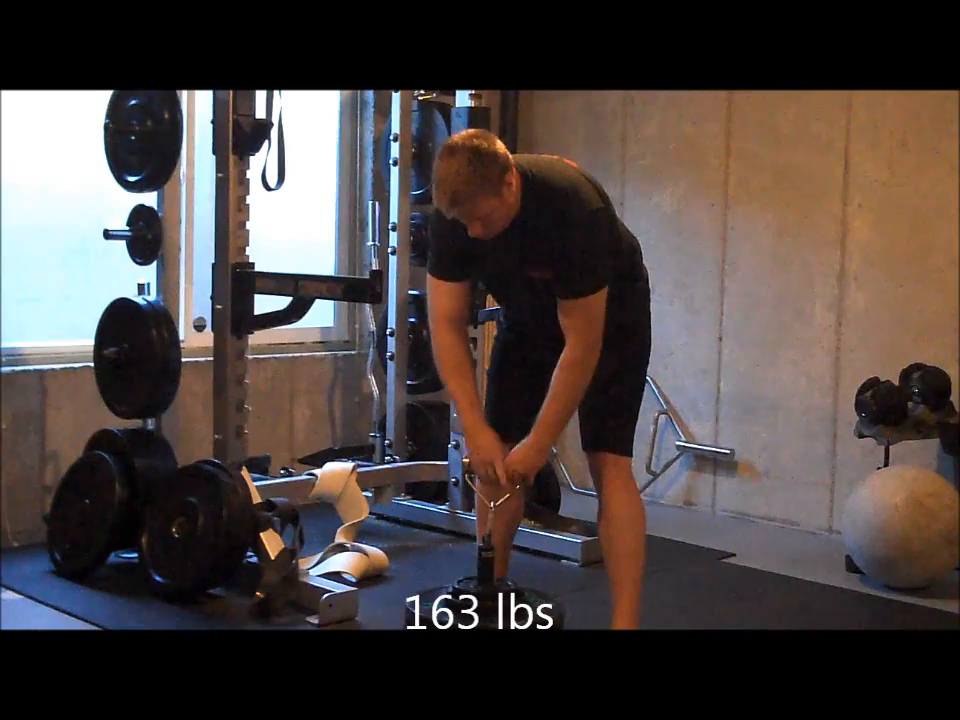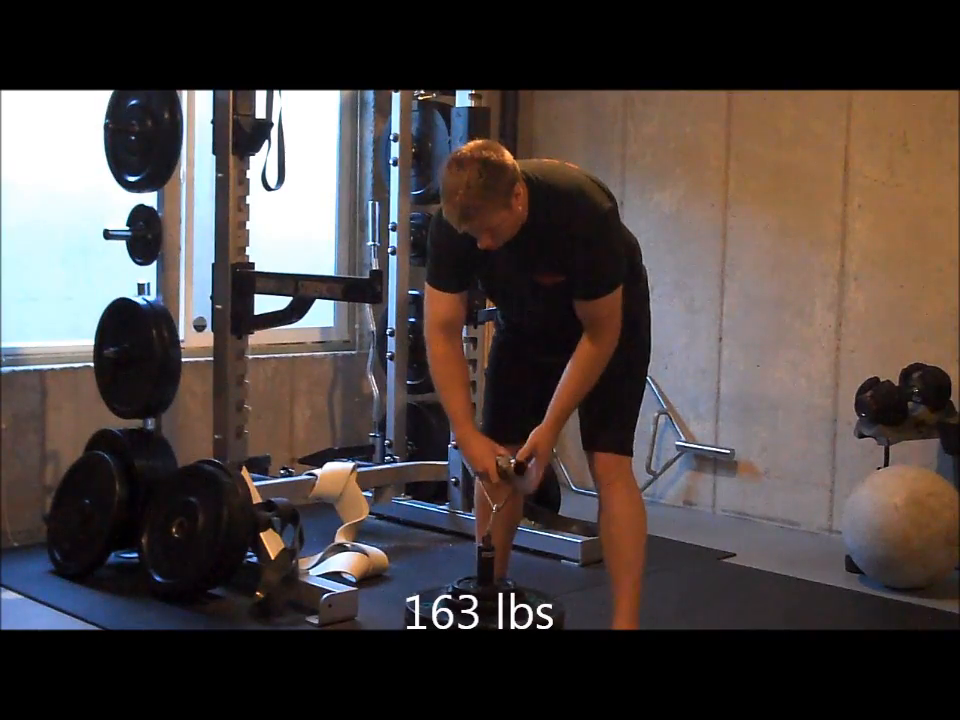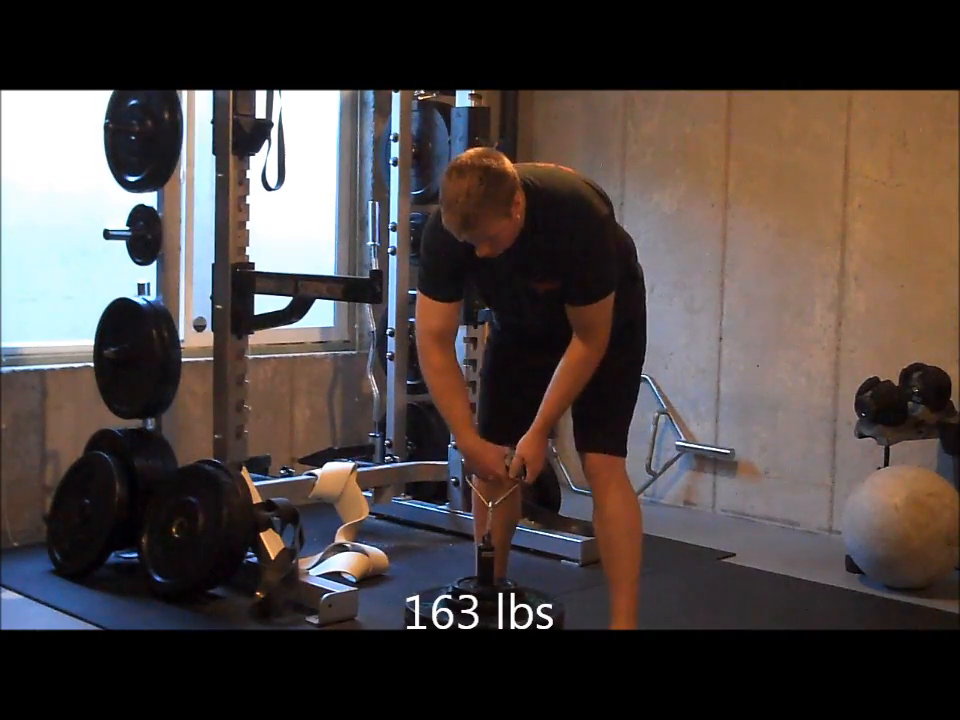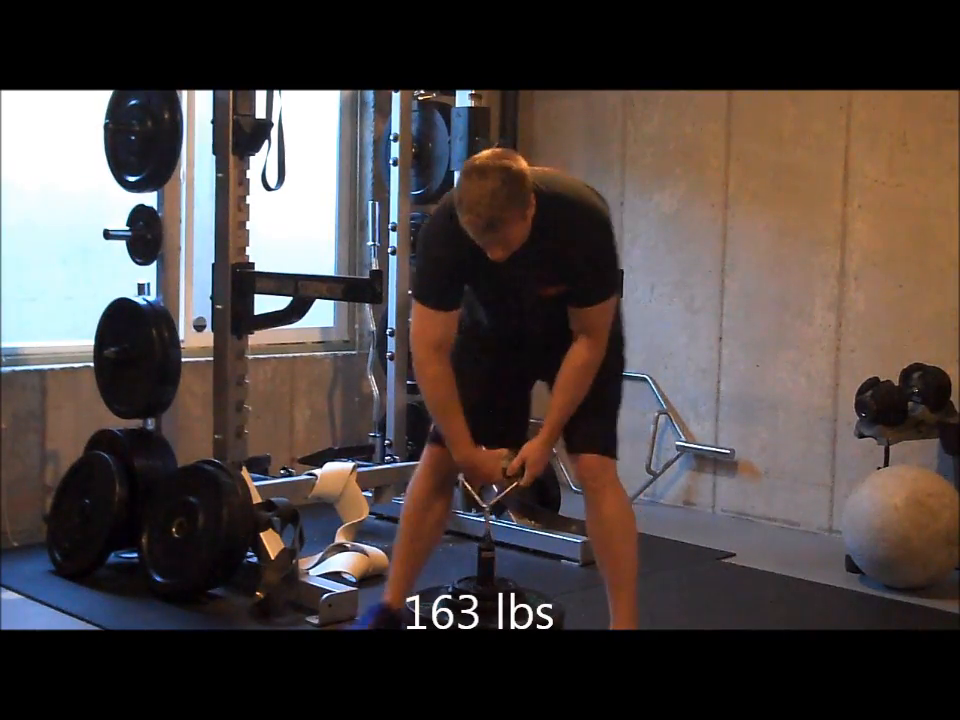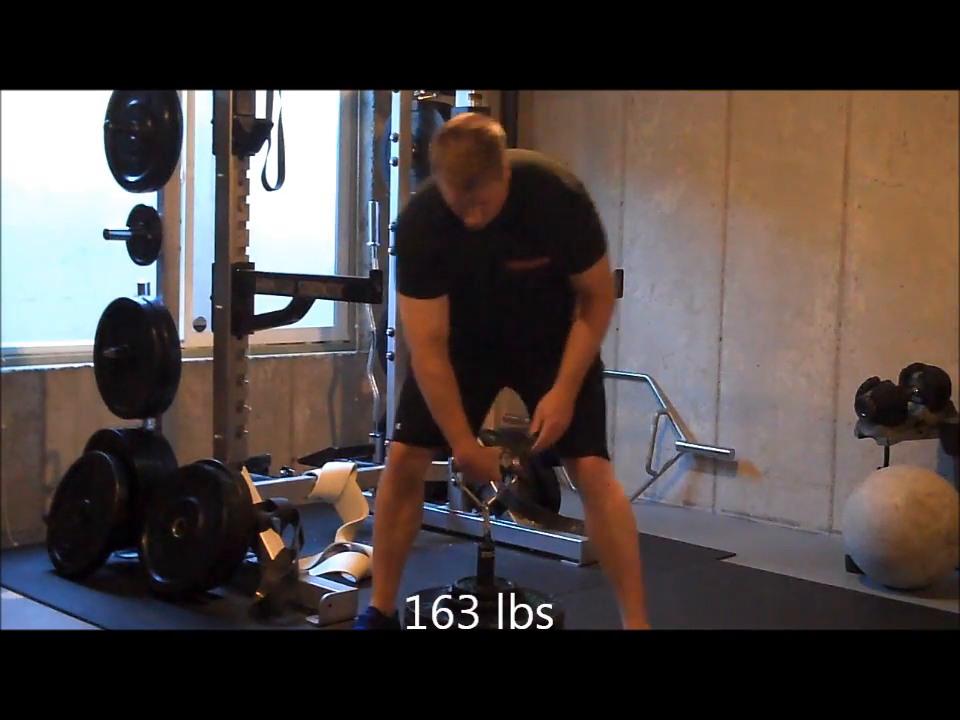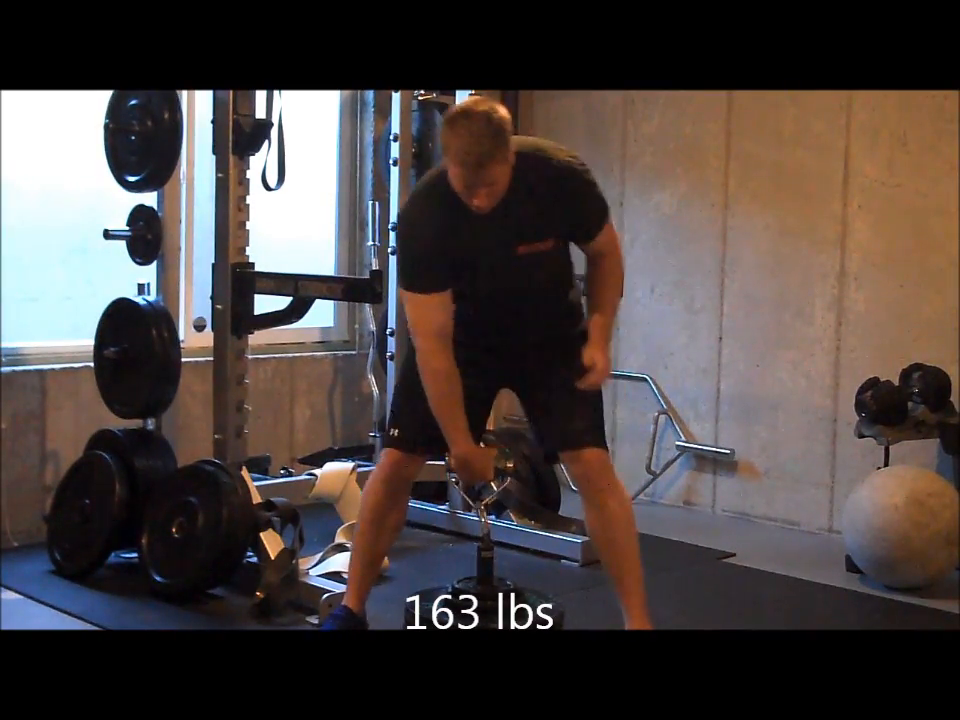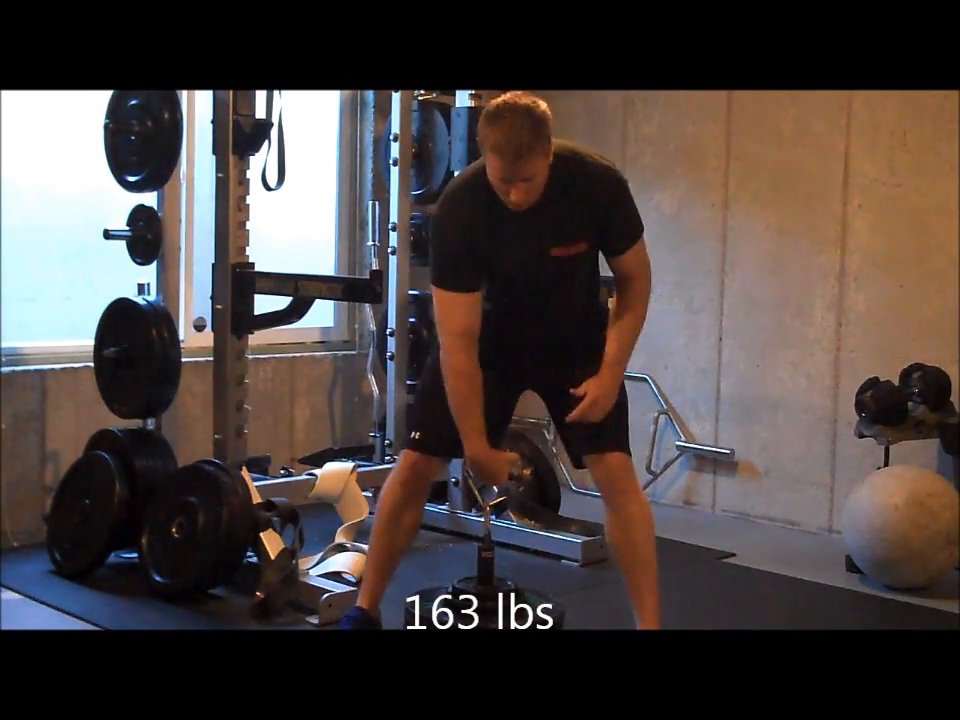
dt=0.5s
person 1, frame 1
left shoulder: (574, 209)
right shoulder: (452, 215)
left elbow: (582, 344)
right elbow: (447, 325)
left wrist: (541, 441)
right wrist: (476, 430)
left hip: (607, 321)
right hip: (526, 321)
left knee: (609, 465)
right knee: (494, 460)
left ankle: (626, 621)
person 1, frame 2
left shoulder: (583, 212)
right shoulder: (451, 224)
left elbow: (601, 334)
right elbow: (442, 331)
left wrist: (550, 425)
right wrist: (467, 435)
left hip: (606, 321)
right hip: (524, 323)
left knee: (609, 465)
right knee: (496, 461)
left ankle: (626, 622)
person 1, frame 3
left shoulder: (579, 216)
right shoulder: (446, 229)
left elbow: (590, 338)
right elbow: (434, 342)
left wrist: (539, 431)
right wrist: (470, 442)
left hip: (602, 320)
right hip: (519, 323)
left knee: (602, 464)
right knee: (493, 461)
left ankle: (625, 621)
person 1, frame 4
left shoulder: (580, 219)
right shoulder: (444, 233)
left elbow: (590, 339)
right elbow: (432, 352)
left wrist: (546, 436)
right wrist: (465, 451)
left hip: (579, 331)
right hip: (495, 331)
left knee: (594, 469)
right knee: (438, 458)
left ankle: (624, 624)
right ankle: (390, 609)
person 1, frame 5
left shoulder: (557, 194)
right shoulder: (420, 221)
left elbow: (597, 297)
right elbow: (427, 345)
left wrist: (564, 392)
right wrist: (463, 445)
left hip: (552, 338)
right hip: (464, 338)
left knee: (592, 471)
right knee: (403, 460)
left ankle: (637, 624)
right ankle: (381, 613)
person 1, frame 6
left shoulder: (560, 176)
right shoulder: (422, 215)
left elbow: (605, 252)
right elbow: (433, 343)
left wrist: (600, 339)
right wrist: (461, 446)
left hip: (552, 337)
right hip: (464, 337)
left knee: (592, 466)
right knee: (396, 462)
left ankle: (639, 622)
right ankle: (350, 610)
person 1, frame 7
left shoulder: (597, 184)
right shoulder: (458, 210)
left elbow: (635, 278)
right elbow: (459, 341)
left wrist: (611, 371)
right wrist: (477, 448)
left hip: (575, 340)
right hip: (489, 338)
left knee: (615, 471)
right knee: (415, 465)
left ankle: (650, 625)
right ankle: (365, 610)
